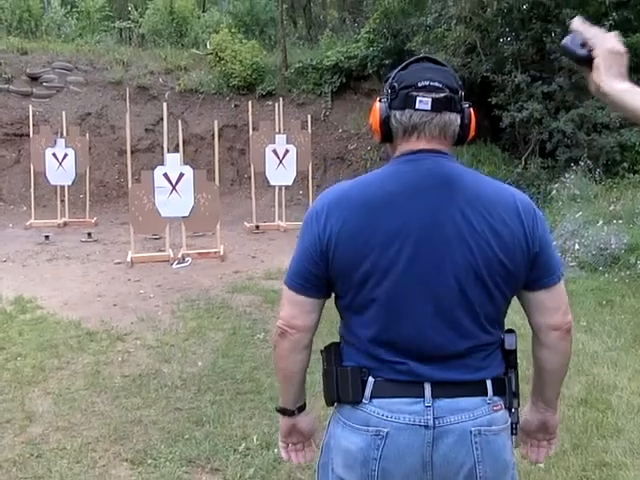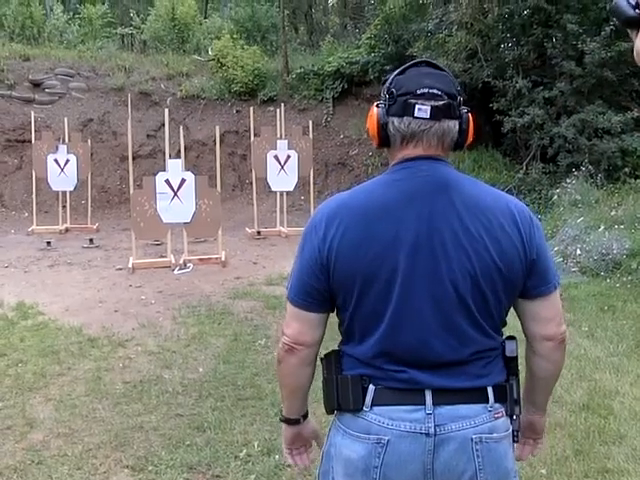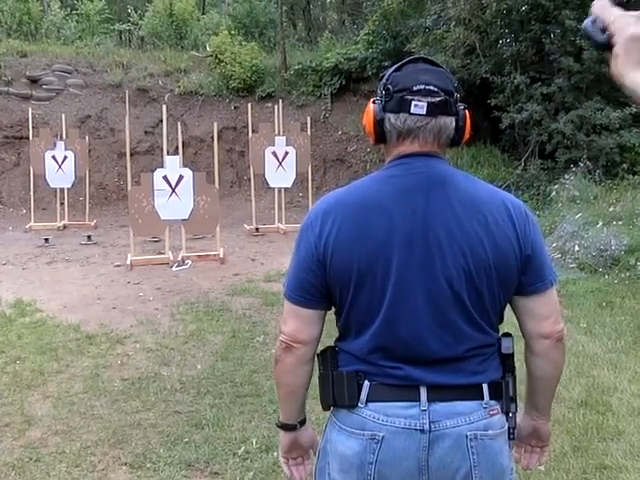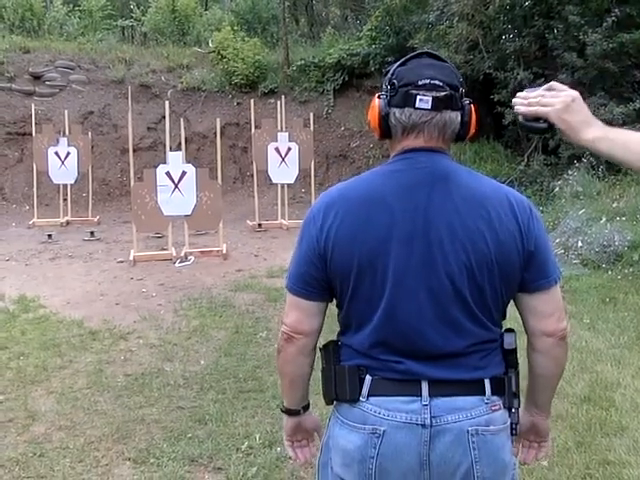
dt=0.4s
person 1, frame 1
left shoulder: (337, 207)
right shoulder: (513, 209)
left elbow: (292, 327)
right elbow: (556, 326)
left wrist: (291, 409)
right wrist: (545, 407)
left hip: (371, 426)
right hip: (477, 426)
person 1, frame 2
left shoulder: (336, 217)
right shoulder: (512, 216)
left elbow: (296, 342)
right elbow: (550, 336)
left wrist: (294, 419)
right wrist: (533, 413)
left hip: (372, 434)
right hip: (478, 435)
person 1, frame 3
left shoulder: (331, 214)
right shoulder: (508, 213)
left elbow: (295, 341)
right elbow: (548, 335)
left wrist: (291, 424)
right wrist: (538, 416)
left hip: (367, 430)
right hip: (474, 431)
person 1, frame 4
left shoulder: (334, 207)
right shoulder: (511, 209)
left elbow: (296, 332)
right elbow: (550, 332)
left wrist: (296, 409)
right wrist: (536, 412)
left hip: (370, 425)
right hip: (475, 426)
